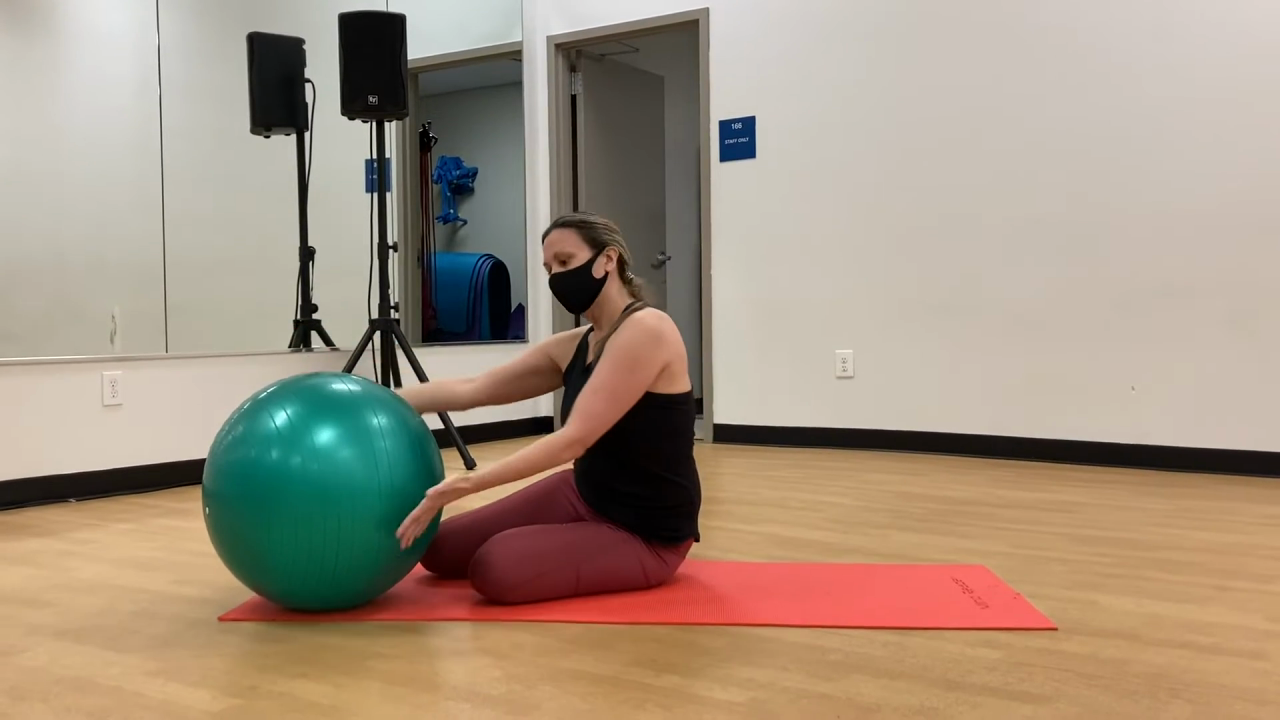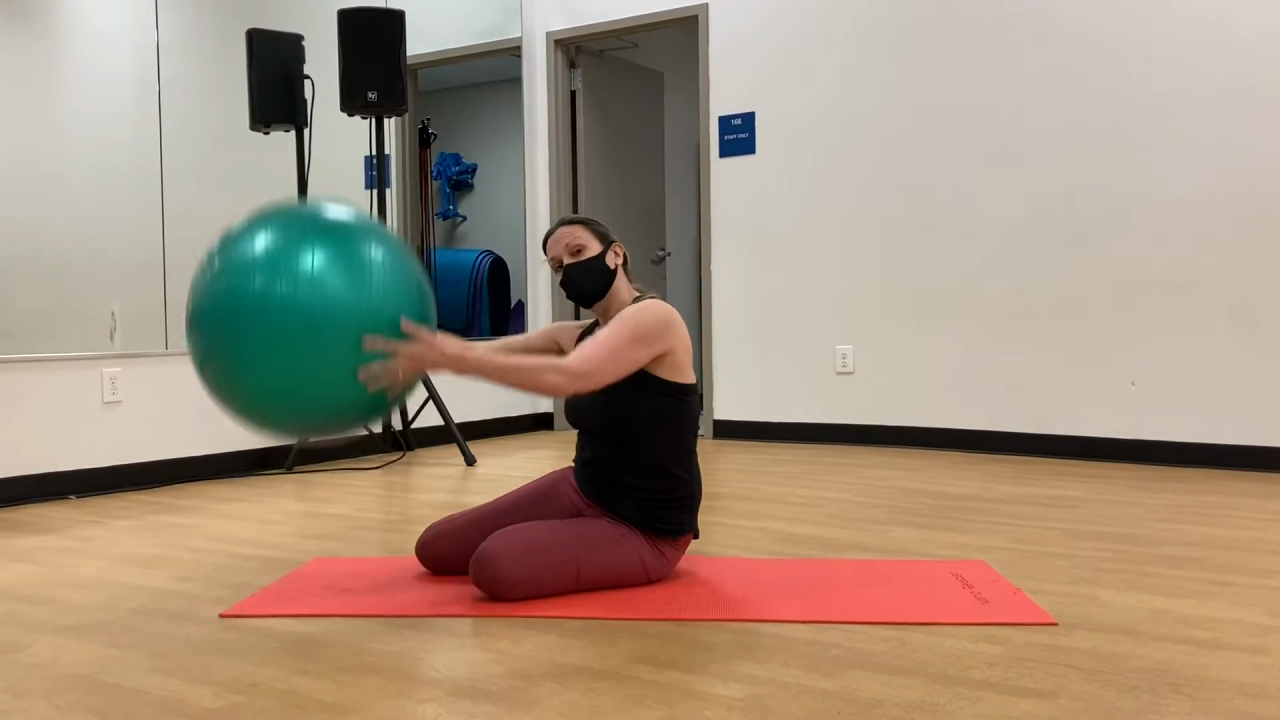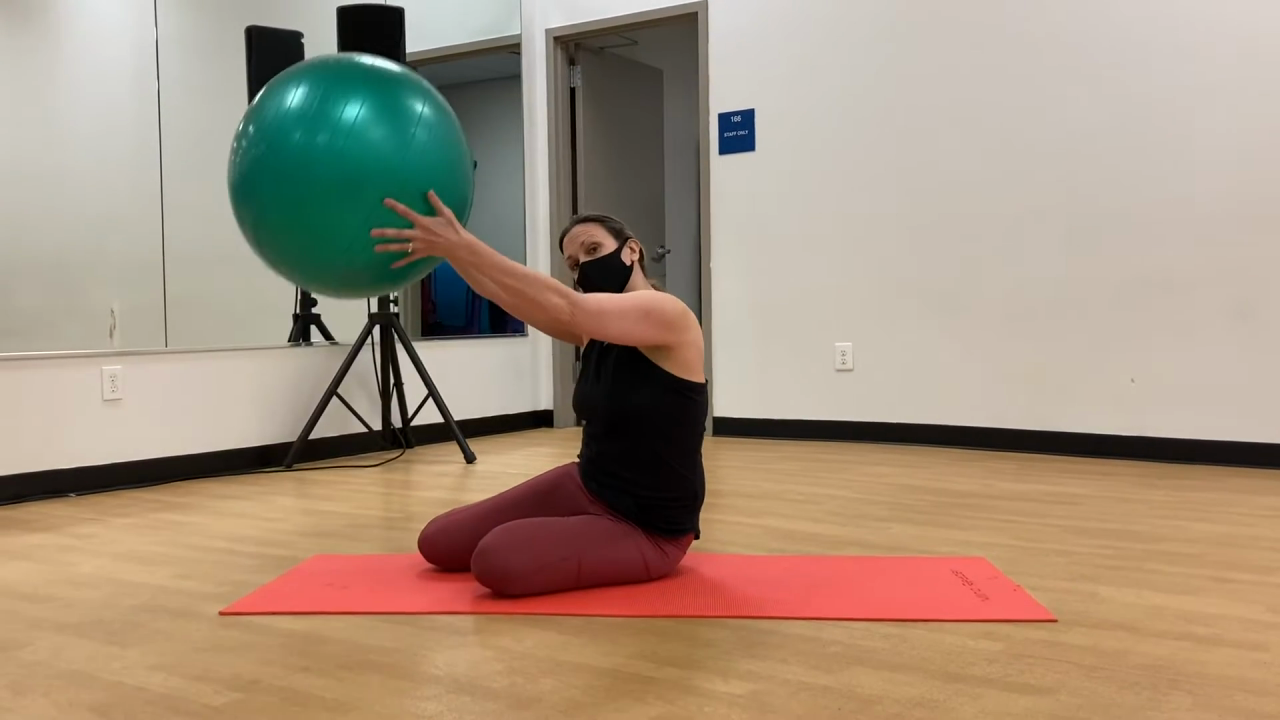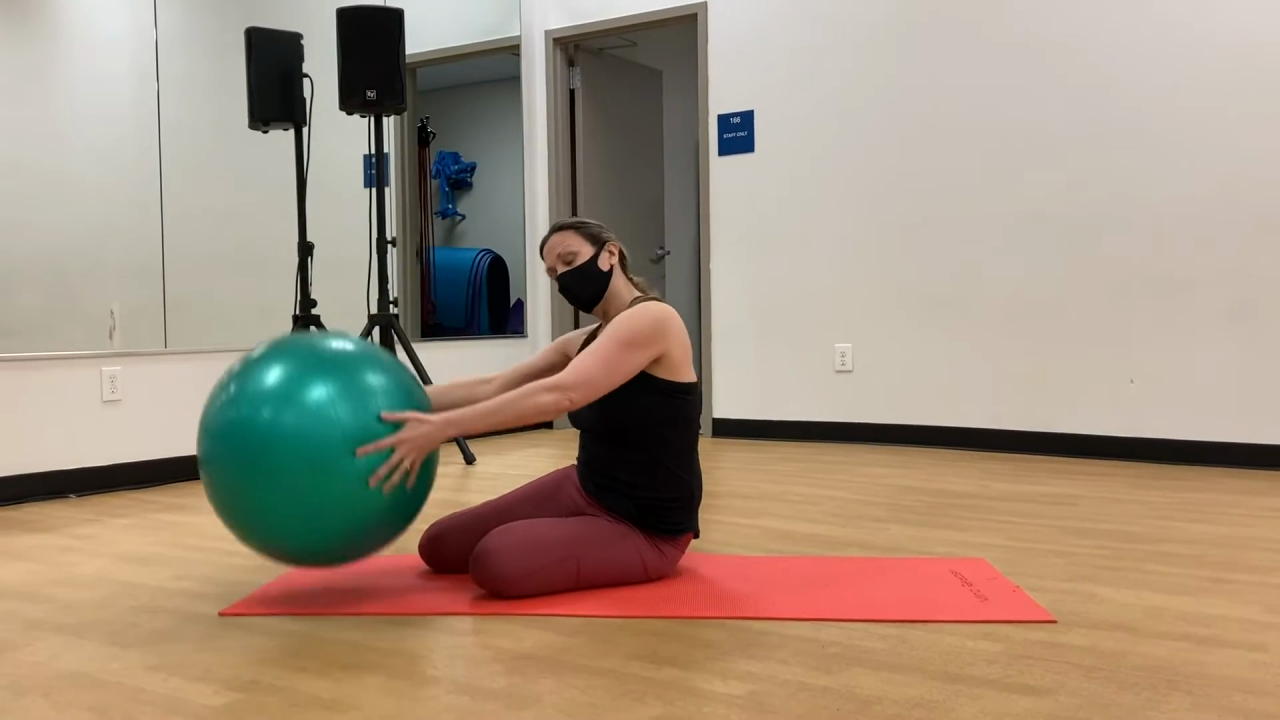
dt=0.5s
person 1, frame 1
left shoulder: (646, 331)
right shoulder: (571, 347)
left elbow: (574, 439)
right elbow: (472, 389)
left wrist: (464, 484)
left hip: (645, 536)
left knee: (495, 569)
right knee: (439, 550)
person 1, frame 2
left shoulder: (653, 317)
right shoulder: (576, 337)
left elbow: (568, 375)
right elbow: (486, 353)
left wrist: (451, 358)
left hip: (645, 530)
left knee: (496, 566)
right knee: (436, 550)
right ankle: (579, 542)
person 1, frame 3
left shoulder: (670, 315)
right shoulder: (598, 326)
left elbow: (566, 308)
right elbow: (505, 289)
left wrist: (461, 243)
right wrist: (443, 241)
left hip: (647, 528)
right hip: (586, 488)
left knee: (497, 562)
right knee: (438, 545)
left ankle: (634, 561)
right ankle: (581, 536)
person 1, frame 4
left shoulder: (653, 319)
right shoulder: (584, 342)
left elbow: (560, 395)
right elbow: (496, 388)
left wrist: (442, 426)
left hip: (646, 530)
left knee: (495, 563)
right knee: (440, 547)
left ankle: (629, 562)
